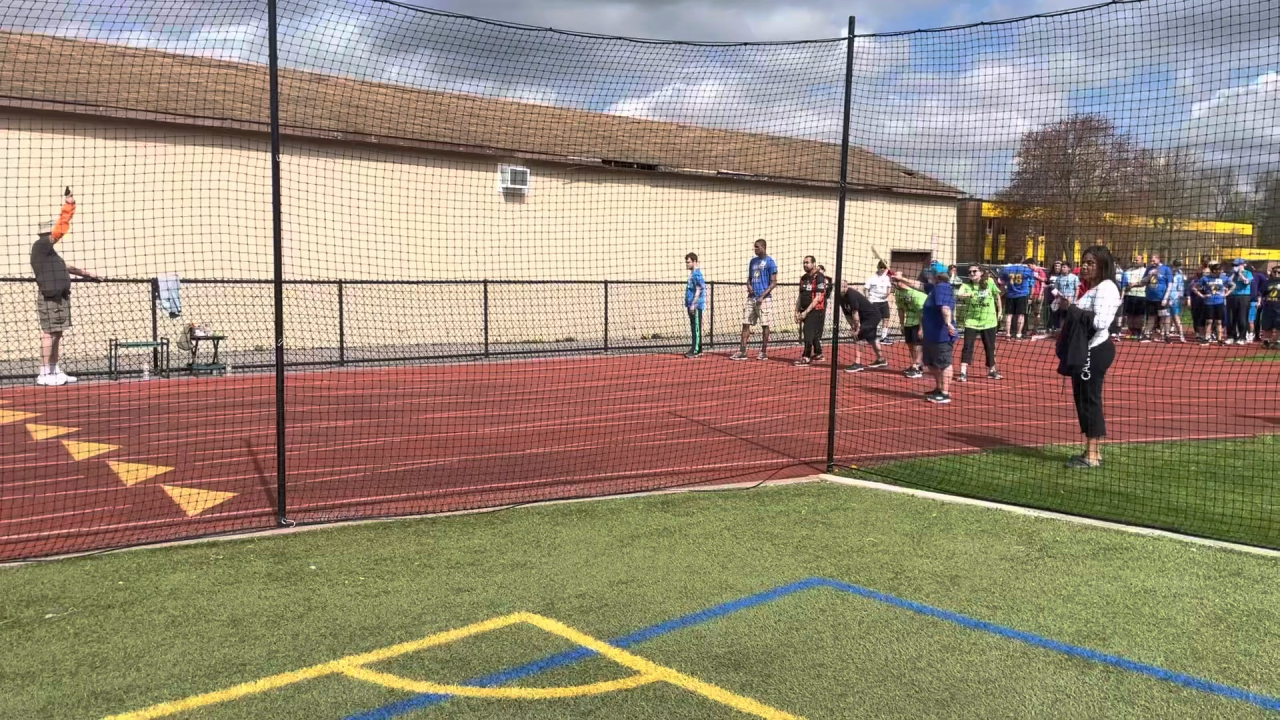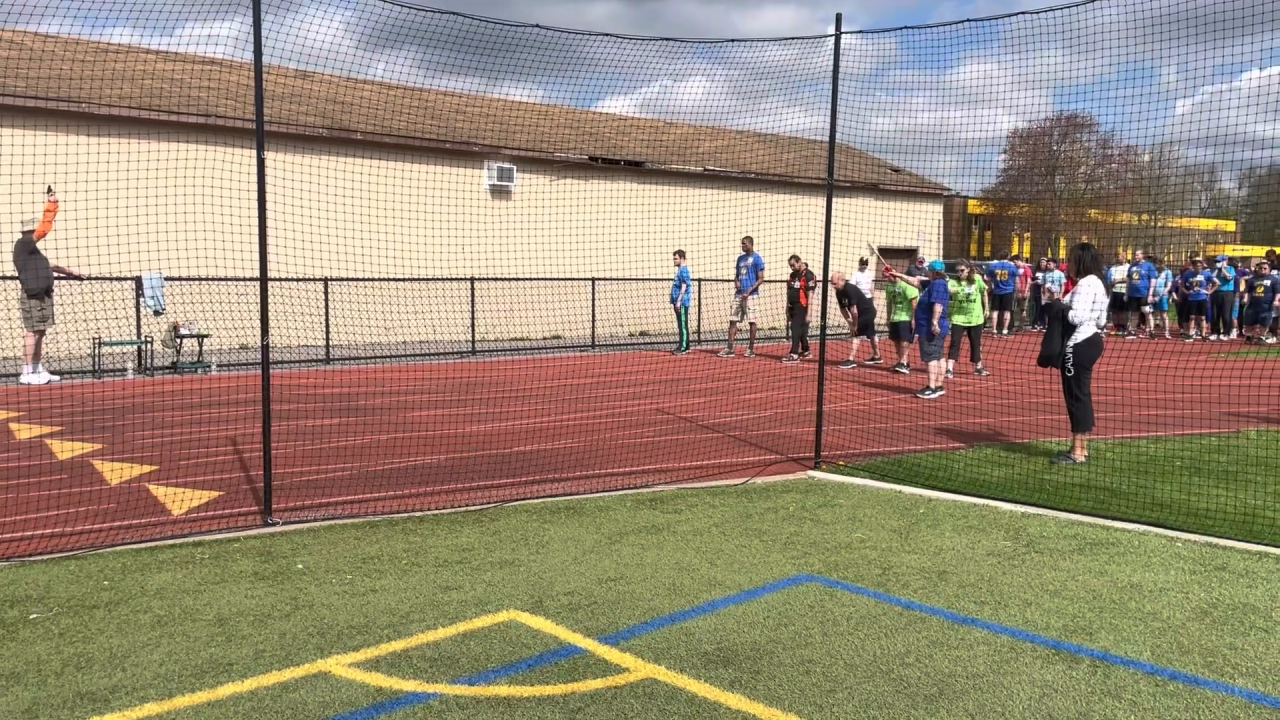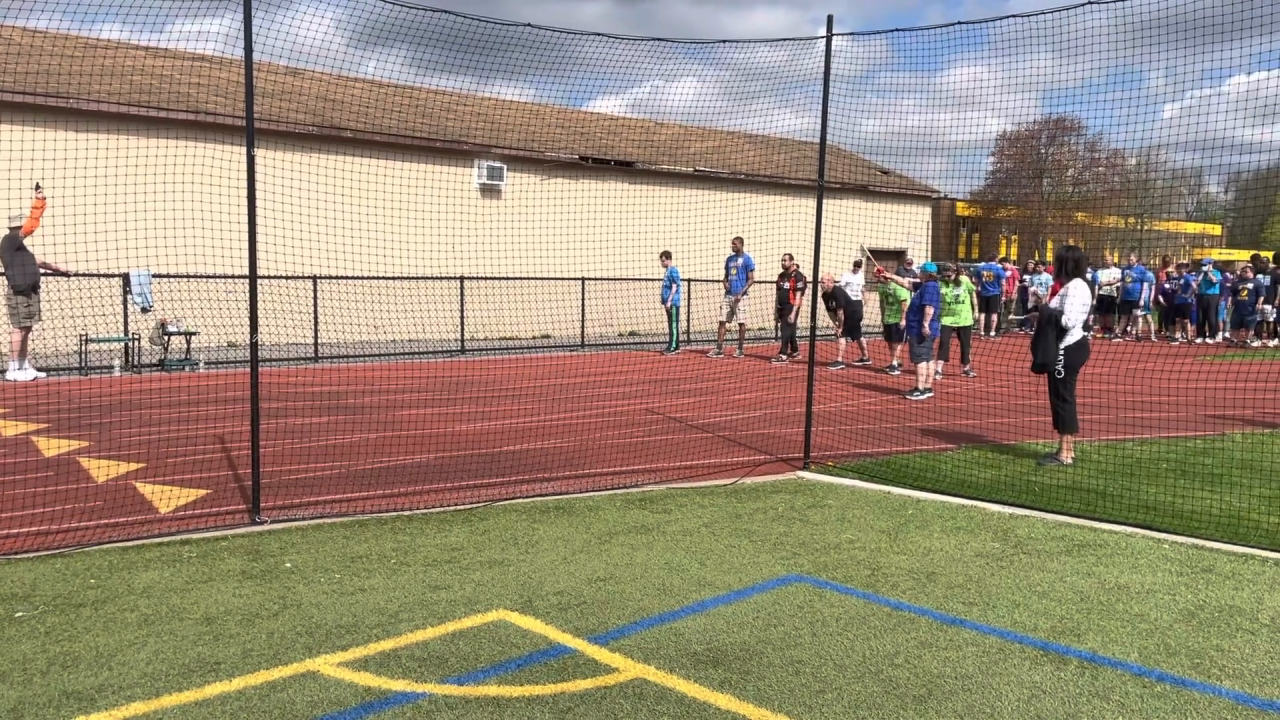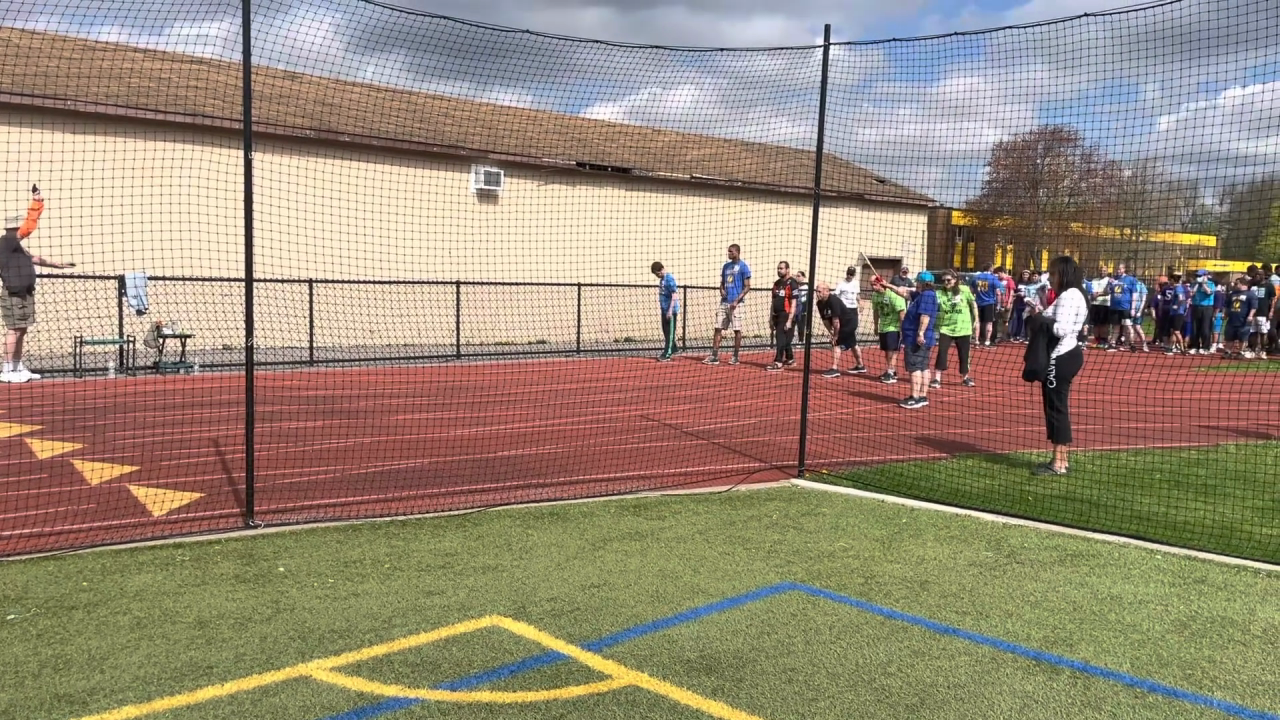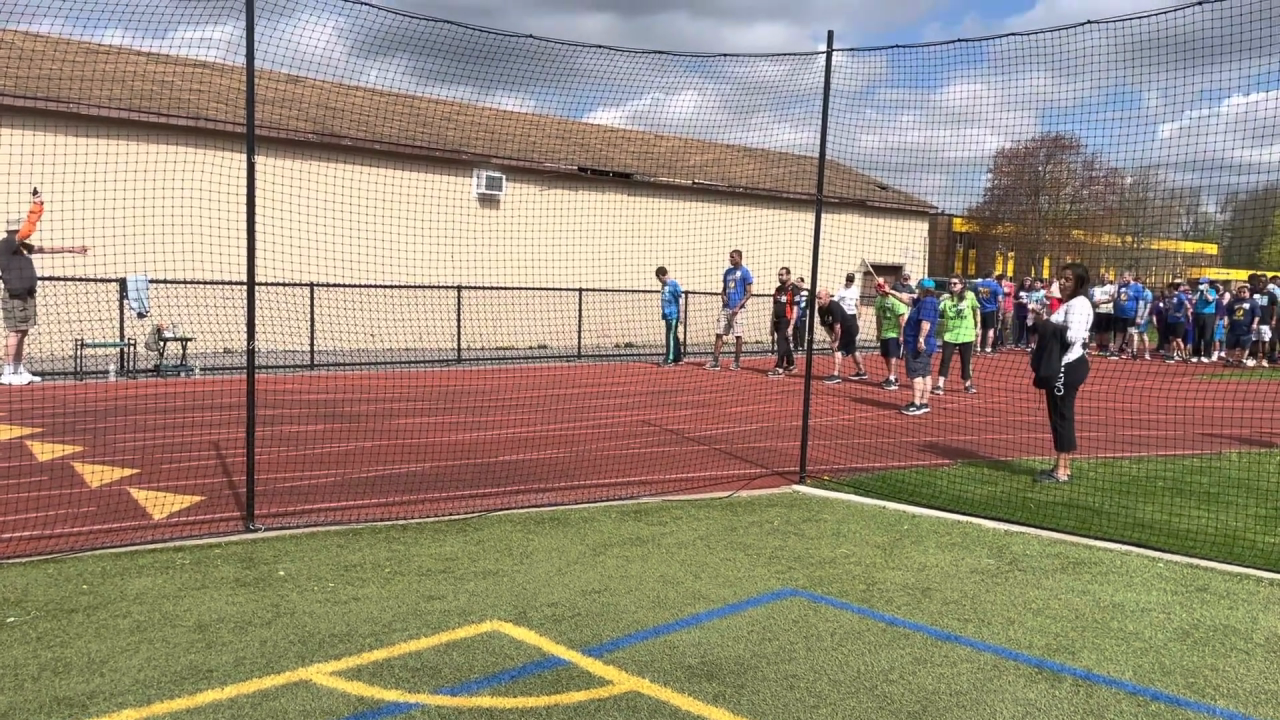
dt=1s
person 1, frame 1
left shoulder: (1106, 288)
right shoulder: (1094, 289)
left elbow: (1100, 321)
left wrist: (1073, 310)
right wrist: (1069, 323)
left hip: (1094, 351)
right hip: (1087, 351)
left knee: (1090, 401)
right knee: (1085, 400)
left ankle: (1092, 456)
right ankle: (1094, 452)
person 1, frame 2
left shoulder: (1086, 283)
right shoulder: (1096, 283)
left elbow: (1077, 316)
right elbow: (1101, 320)
left hip: (1079, 346)
right hip: (1088, 342)
left knee: (1076, 396)
right knee: (1081, 396)
left ankle: (1078, 452)
right ankle: (1081, 448)
person 1, frame 3
left shoulder: (1074, 287)
right shoulder: (1073, 286)
left elbow: (1069, 320)
left hip: (1067, 349)
right hip: (1067, 347)
left knee: (1062, 398)
right knee: (1062, 398)
left ankle: (1065, 454)
right ankle: (1067, 449)
person 1, frame 4
left shoulder: (1069, 296)
right shoulder: (1070, 295)
left elbow: (1061, 329)
right wrist: (1040, 314)
left hip: (1060, 359)
right hip: (1062, 357)
left knee: (1056, 408)
right knee: (1056, 408)
left ankle: (1059, 463)
right ankle: (1061, 459)
person 1, frame 5
left shoulder: (1079, 304)
right shoulder: (1069, 303)
left elbow: (1072, 335)
left wrist: (1045, 323)
left hip: (1067, 367)
right hip: (1060, 366)
left knee: (1062, 416)
right knee: (1059, 416)
left ankle: (1061, 470)
right ankle: (1063, 467)
person 2, frame 1
left shoulder: (48, 251)
right shoulder: (40, 246)
left elbow: (64, 267)
right elbow: (59, 230)
left wrist: (87, 274)
right wrist: (68, 207)
left hip: (58, 297)
right hip: (50, 298)
left knee: (57, 334)
right knee: (49, 333)
left ankle: (55, 371)
right ankle: (44, 374)
person 2, frame 2
left shoulder: (32, 249)
right shoulder: (23, 244)
left elbow: (47, 265)
right elbow: (43, 230)
left wrist: (70, 272)
right wrist: (51, 205)
left hip: (42, 295)
right hip: (33, 296)
left knee: (40, 332)
right knee: (32, 332)
left ankle: (38, 369)
right ankle: (27, 372)
person 2, frame 3
left shoulder: (18, 245)
right shoulder: (9, 240)
left elbow: (34, 261)
right elbow: (30, 226)
left wrist: (56, 268)
right wrist: (38, 202)
left hip: (28, 292)
right hip: (19, 292)
left knee: (26, 329)
right knee: (19, 329)
left ankle: (24, 366)
right ankle: (13, 369)
person 2, frame 4
left shoulder: (16, 245)
right shoulder: (6, 242)
left elbow: (33, 258)
right elbow: (27, 228)
left wrist: (58, 265)
right wrist: (36, 204)
left hip: (23, 293)
right hip: (14, 294)
left knee: (21, 330)
right knee: (14, 330)
left ankle: (18, 368)
right ankle: (7, 370)
person 2, frame 5
left shoulder: (20, 246)
right shoulder: (6, 244)
left elbow: (42, 249)
right elbow: (26, 231)
left wrist: (71, 250)
right wrist: (36, 206)
left hip: (25, 295)
right hip: (15, 296)
left knee: (22, 333)
right knee: (15, 332)
left ankle: (19, 370)
right ankle: (8, 372)
